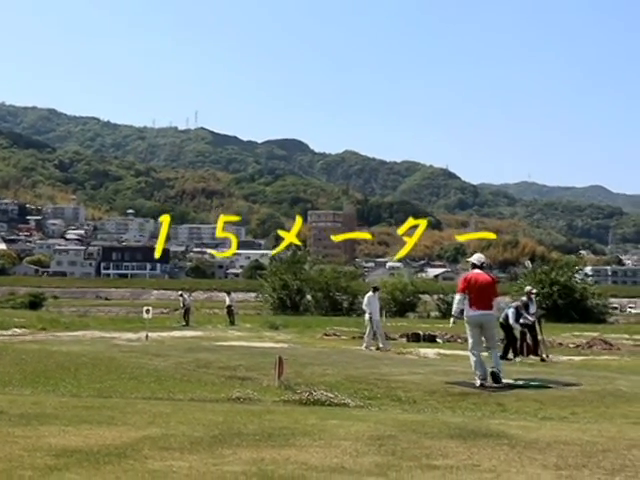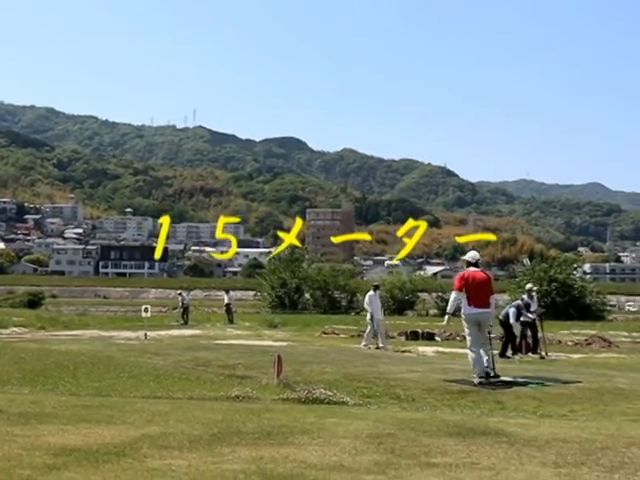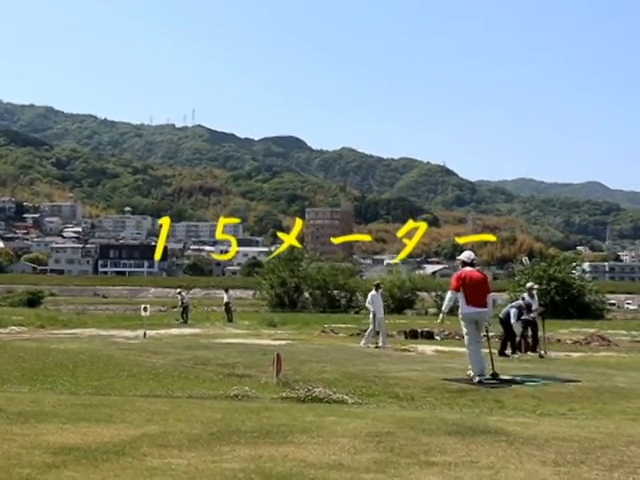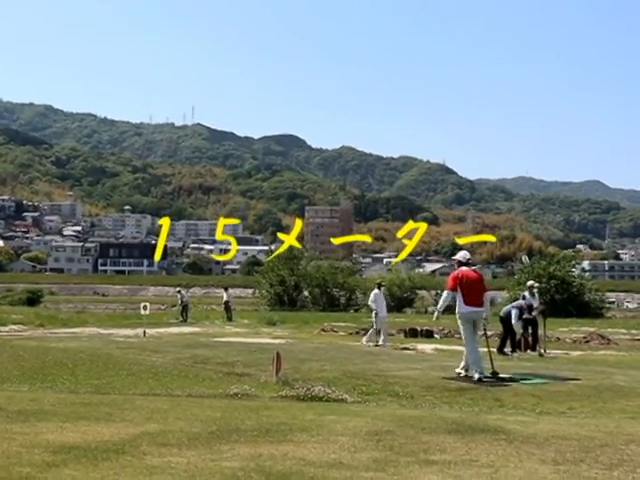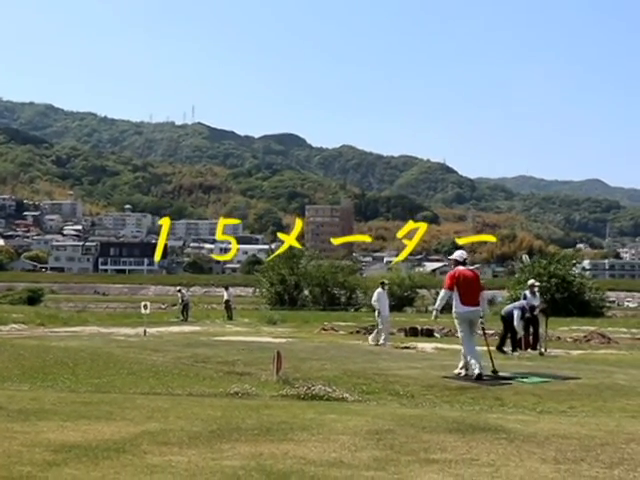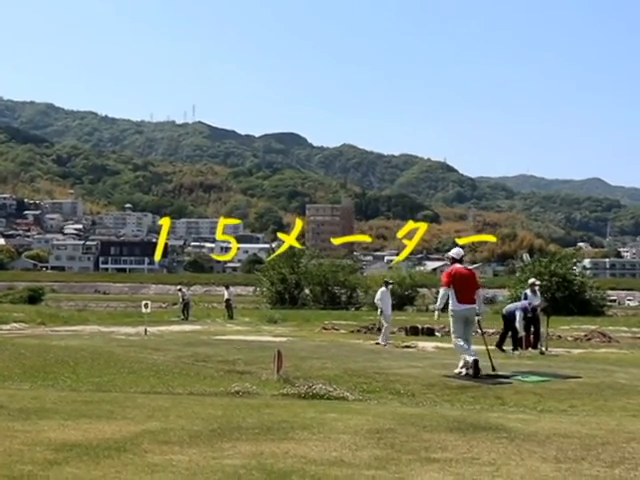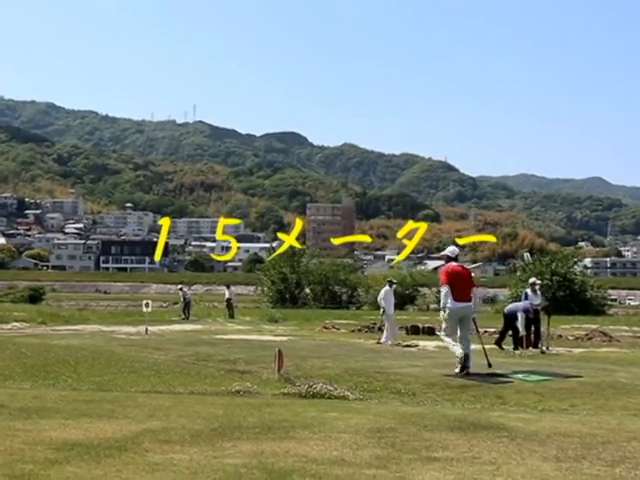
dt=0.1s
person 1, frame 1
left shoulder: (466, 277)
right shoulder: (491, 279)
left elbow: (459, 297)
right elbow: (495, 301)
left wrist: (454, 315)
right wrist: (493, 319)
left hip: (472, 315)
right hip: (488, 315)
left knee: (474, 349)
right knee: (492, 345)
left ankle: (481, 378)
right ankle: (495, 369)
person 1, frame 2
left shoulder: (463, 275)
right shoulder: (487, 276)
left elbow: (456, 295)
right elbow: (492, 298)
left wrist: (448, 312)
right wrist: (491, 318)
left hip: (470, 314)
right hip: (485, 313)
left knee: (474, 346)
right knee: (484, 343)
left ankle: (480, 376)
right ankle: (488, 369)
person 1, frame 3
left shoulder: (459, 275)
right shoulder: (483, 275)
left elbow: (452, 294)
right elbow: (489, 297)
left wrist: (443, 311)
right wrist: (488, 317)
left hip: (467, 313)
right hip: (482, 312)
left knee: (471, 345)
right knee: (477, 342)
left ankle: (479, 374)
right ankle: (476, 370)
person 1, frame 4
left shoulder: (456, 275)
right shoulder: (479, 275)
left elbow: (448, 294)
right elbow: (486, 297)
left wrist: (438, 310)
right wrist: (486, 316)
left hip: (464, 312)
right hip: (479, 312)
left knee: (470, 343)
right knee: (471, 341)
left ankle: (478, 373)
right ankle: (464, 368)
person 1, frame 5
left shoulder: (453, 274)
right shoulder: (475, 274)
left elbow: (445, 293)
right elbow: (482, 296)
left wrist: (436, 309)
right wrist: (483, 314)
left hip: (461, 311)
right hip: (475, 311)
left knee: (467, 342)
right knee: (468, 340)
left ankle: (477, 369)
right ankle: (464, 368)
person 1, frame 6
left shoulder: (449, 271)
right shoulder: (471, 272)
left elbow: (444, 291)
right elbow: (478, 293)
left wrist: (438, 308)
right wrist: (478, 312)
left hip: (457, 309)
right hip: (471, 309)
left knee: (458, 339)
right knee: (466, 338)
left ankle: (472, 359)
right ankle: (464, 367)
person 1, frame 7
left shoulder: (446, 269)
right shoulder: (467, 270)
left elbow: (445, 289)
right elbow: (473, 291)
left wrist: (442, 308)
right wrist: (473, 309)
left hip: (453, 307)
right hip: (467, 307)
left knee: (446, 335)
right knee: (465, 337)
left ankle: (462, 354)
right ankle: (465, 366)
